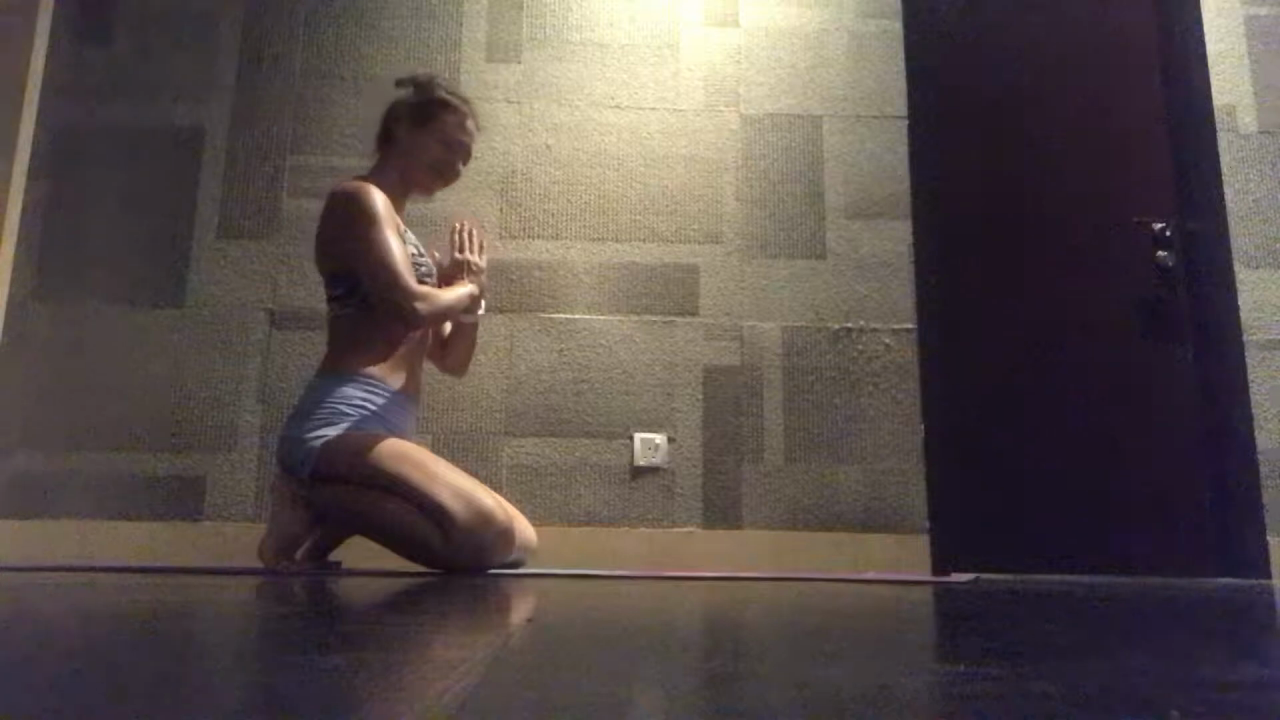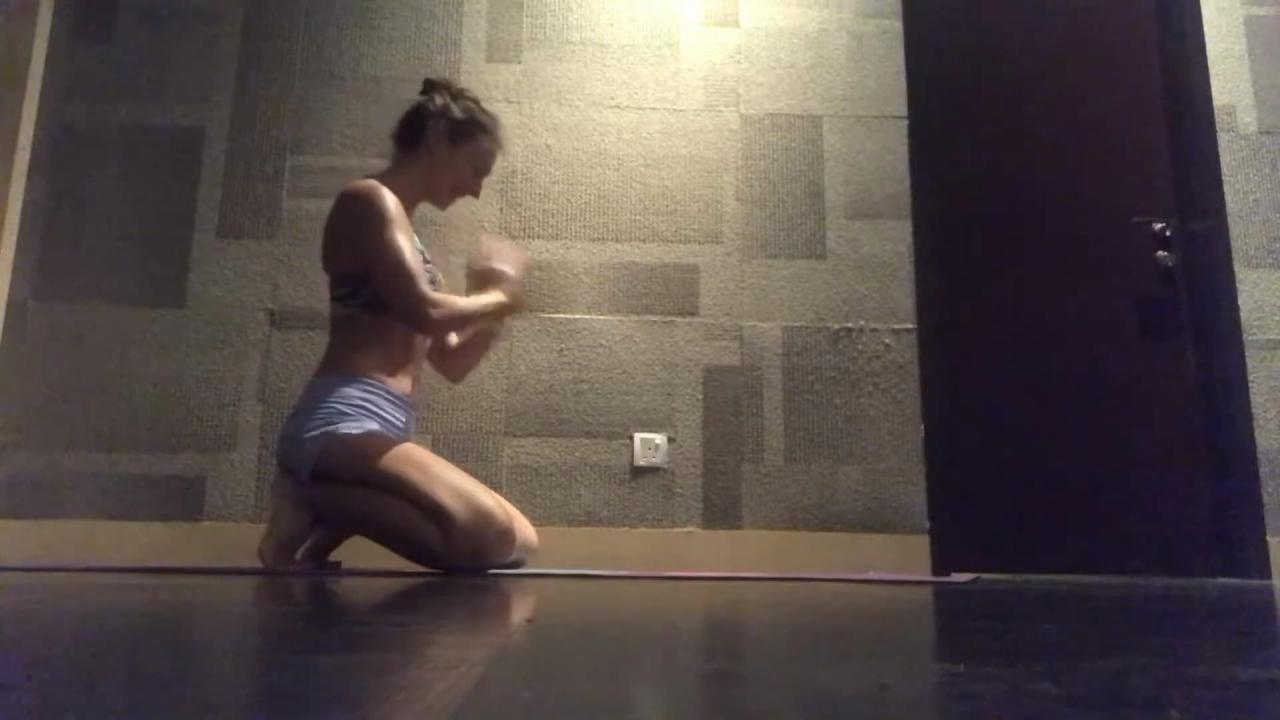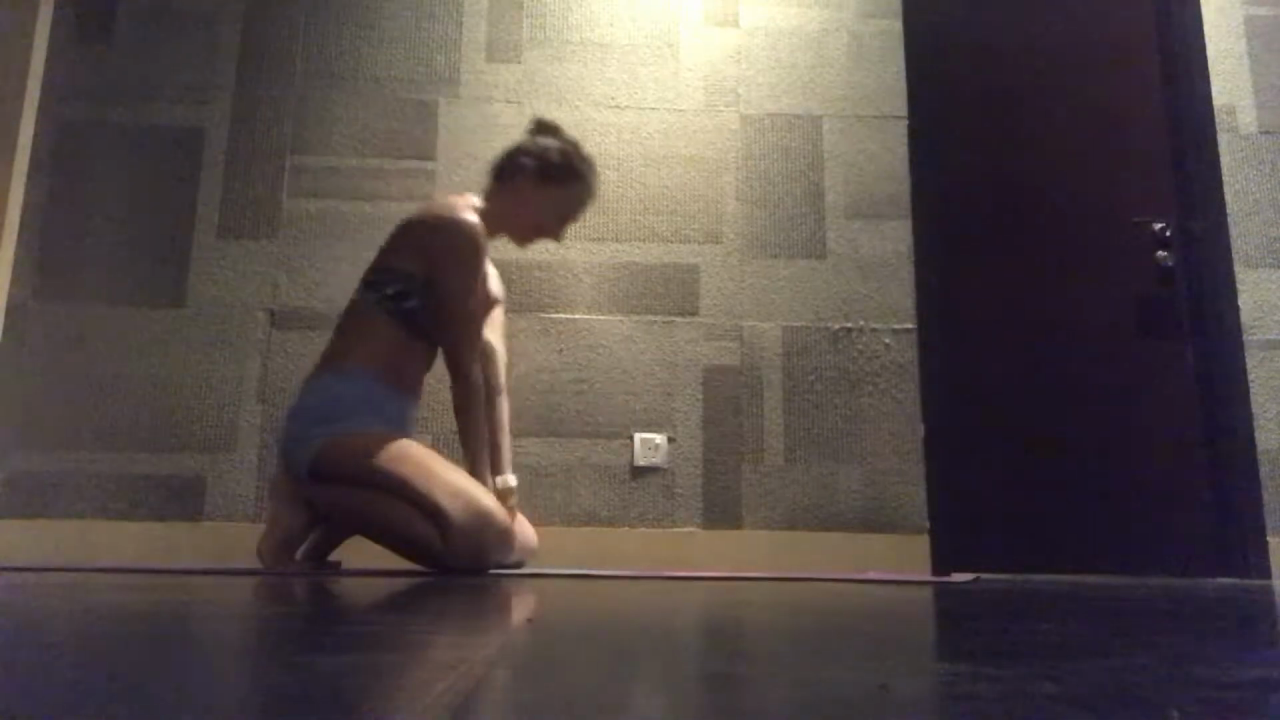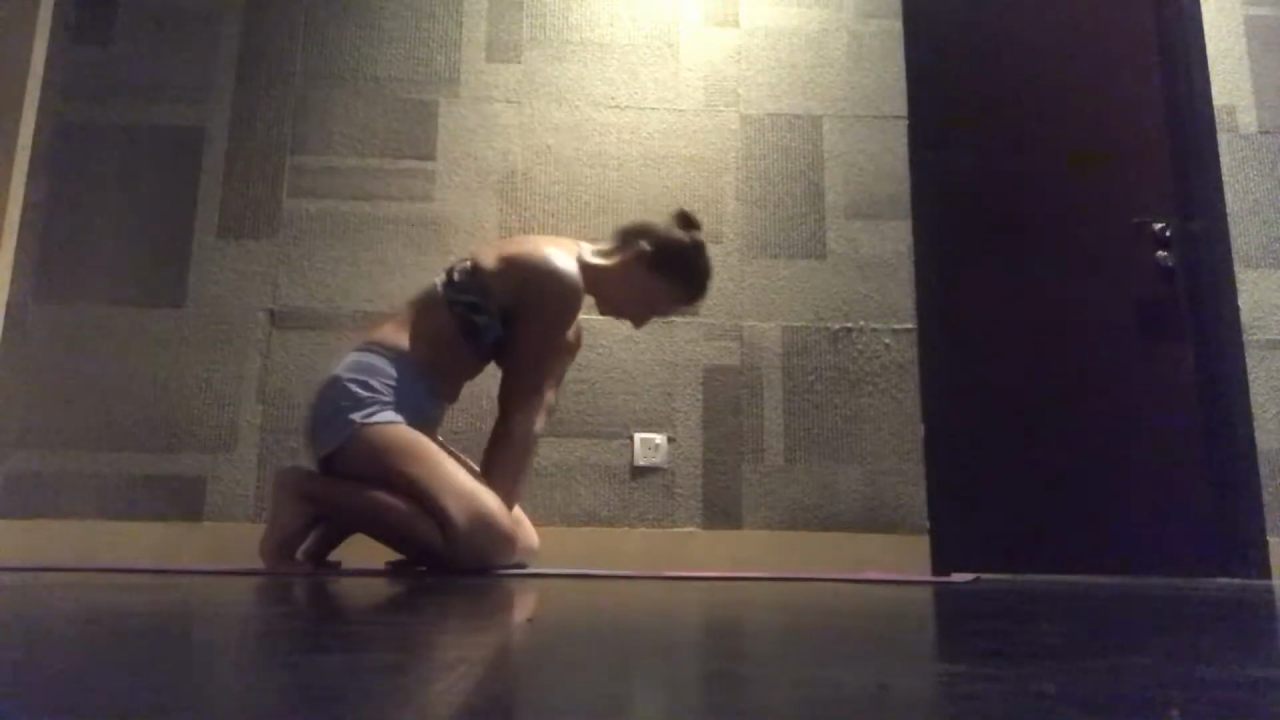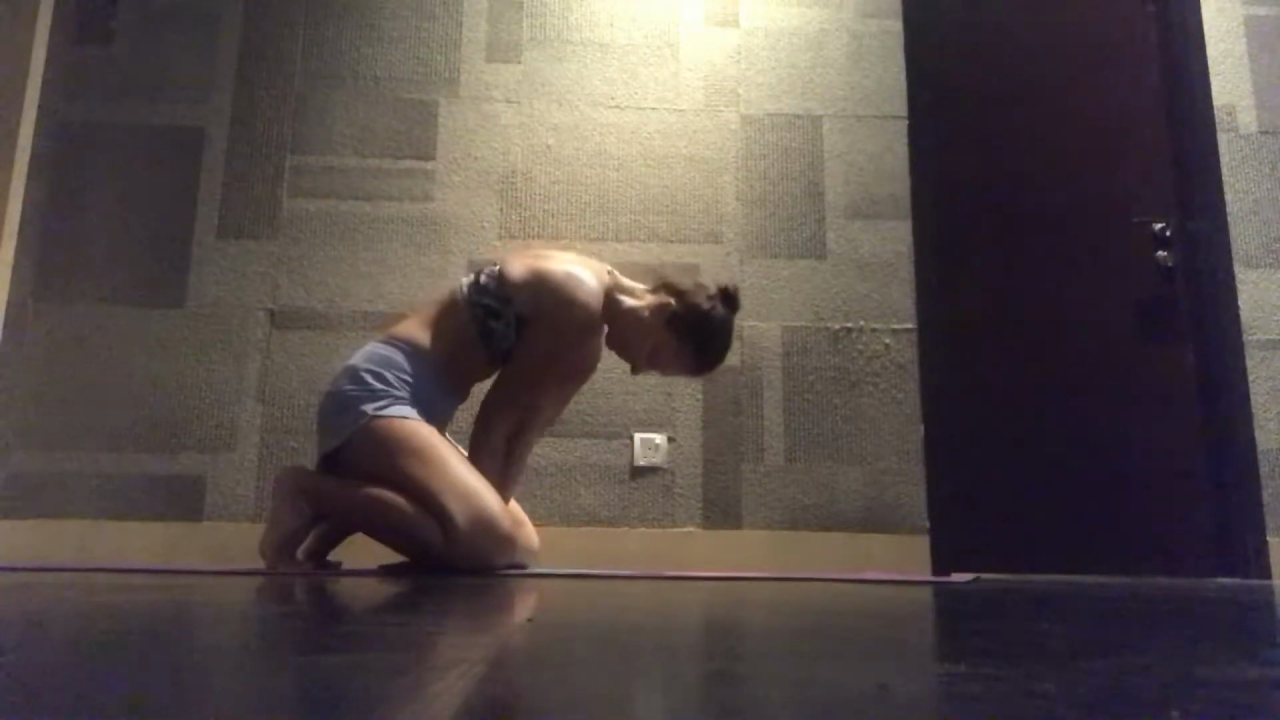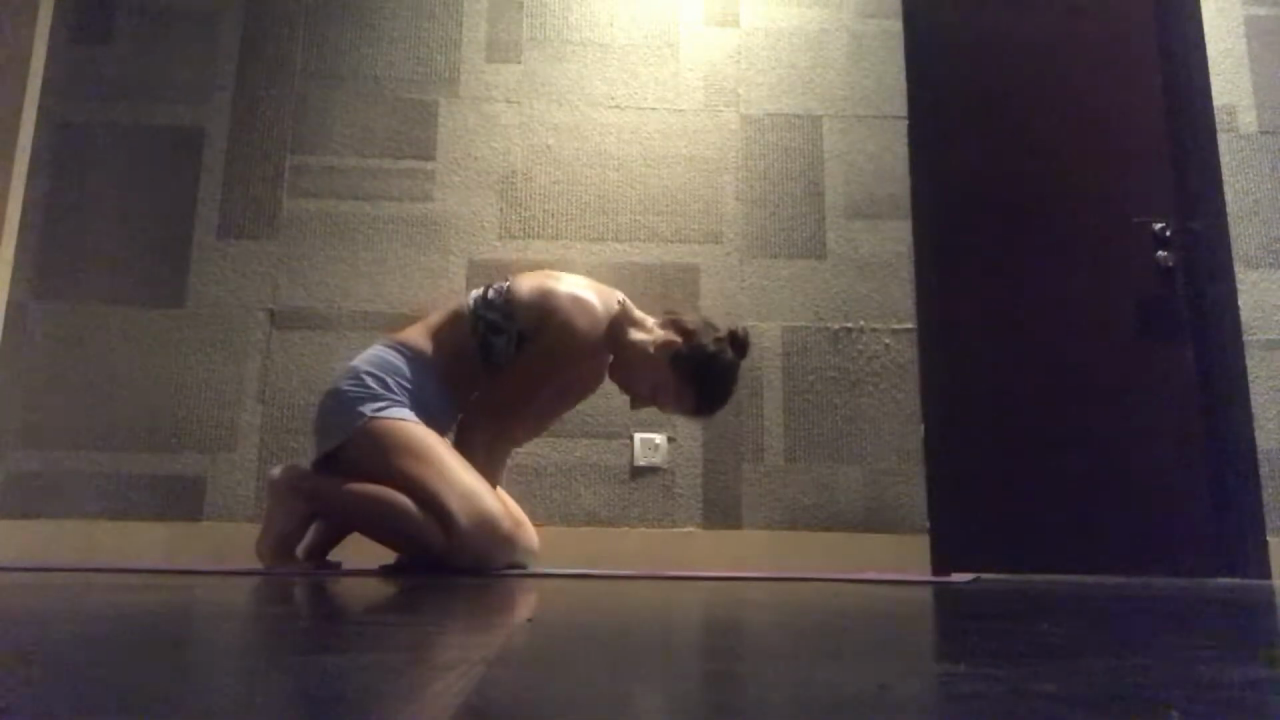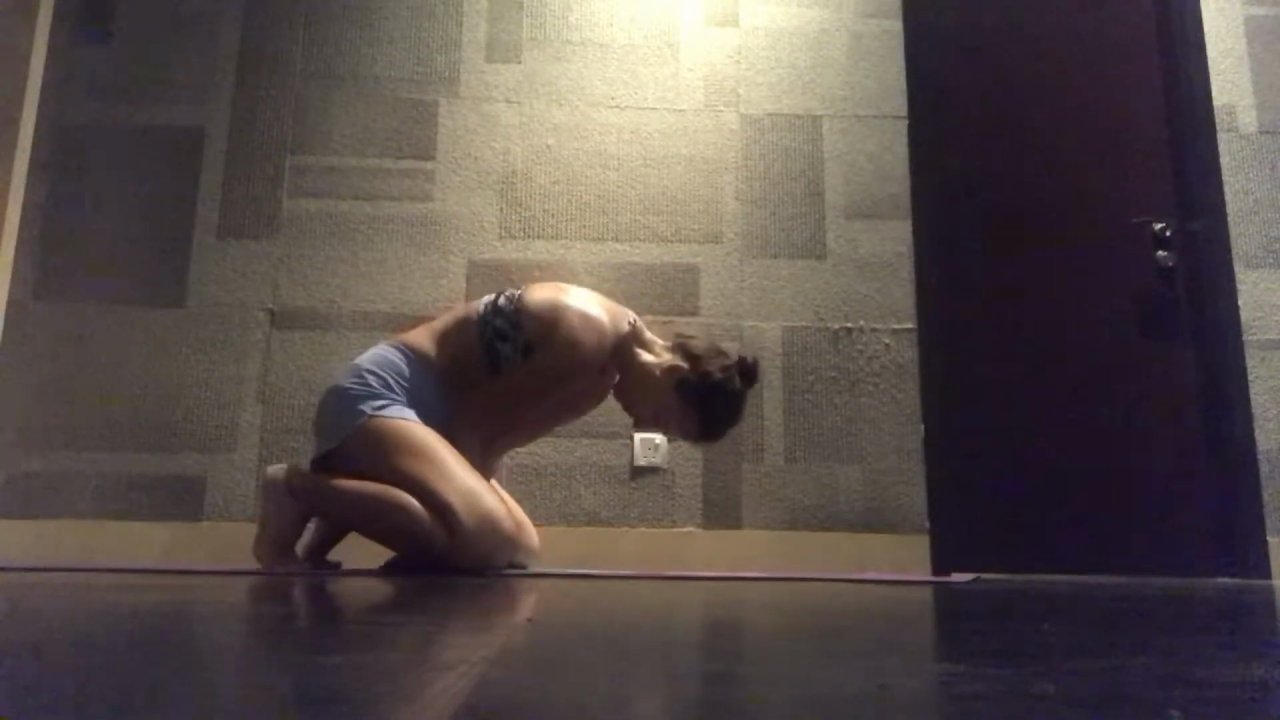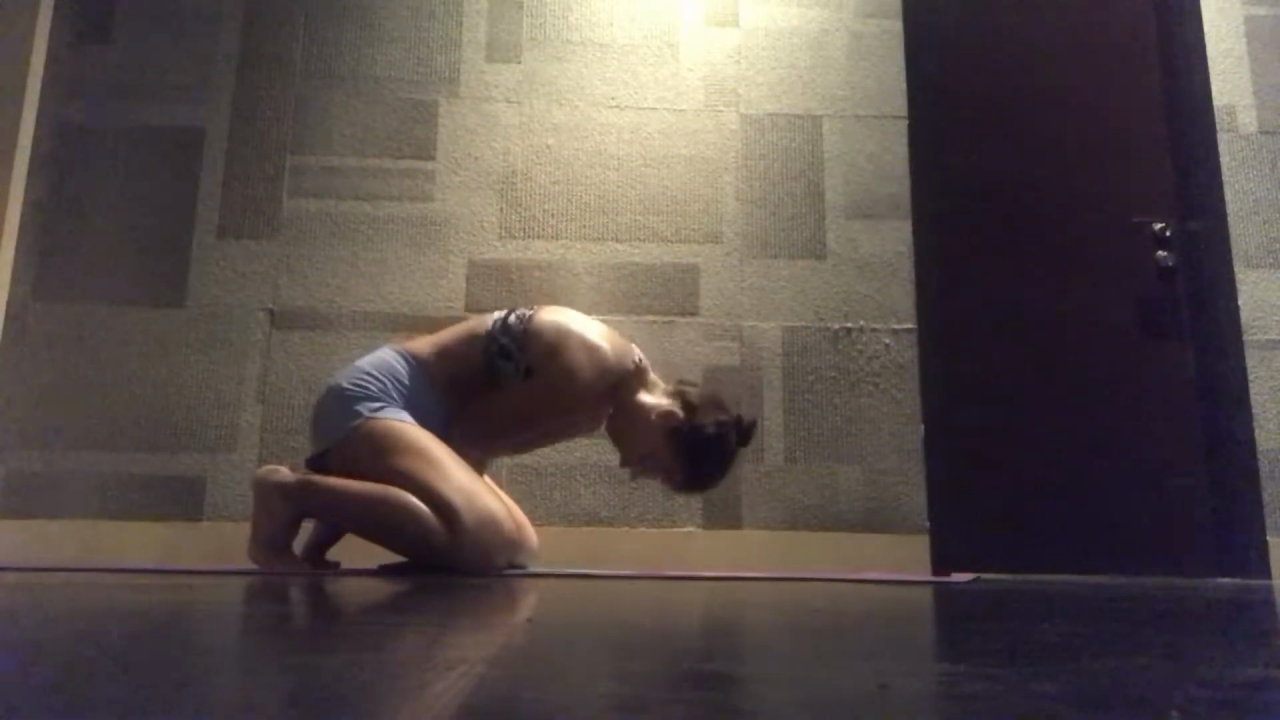
dt=0.5s
person 1, frame 1
left shoulder: (403, 235)
right shoulder: (361, 200)
left elbow: (452, 360)
right elbow: (410, 306)
left wrist: (469, 294)
right wrist: (466, 289)
left hip: (383, 433)
right hip: (342, 426)
left knee: (518, 540)
right knee: (489, 535)
left ankle: (329, 516)
right ankle: (314, 501)
person 1, frame 2
left shoulder: (401, 228)
right shoulder: (370, 200)
left elbow: (451, 364)
right elbow: (425, 312)
left wrist: (493, 311)
right wrist: (497, 297)
left hip: (381, 432)
right hip: (342, 426)
left knee: (519, 541)
right knee: (490, 537)
left ankle: (329, 517)
right ankle: (314, 501)
person 1, frame 3
left shoulder: (490, 282)
right shoulder: (457, 227)
left elbow: (492, 382)
right elbow: (466, 370)
left wrist: (501, 483)
right wrist: (482, 488)
left hip: (377, 427)
right hip: (337, 417)
left knee: (517, 541)
right knee: (488, 536)
left ankle: (326, 512)
right ankle: (307, 497)
person 1, frame 4
left shoulder: (568, 334)
right shoulder: (557, 276)
left elbow: (528, 421)
right elbow: (518, 419)
left wrist: (498, 511)
right wrist: (495, 513)
left hip: (405, 413)
right hip: (367, 399)
left knee: (520, 541)
right knee: (489, 540)
left ankle: (334, 519)
right ankle: (310, 493)
person 1, frame 5
left shoulder: (588, 349)
right shoulder: (579, 298)
left elbow: (521, 431)
right elbow: (497, 418)
left wrist: (486, 505)
right wrist: (481, 509)
left hip: (412, 404)
right hip: (378, 391)
left knee: (519, 544)
right knee: (490, 542)
left ankle: (340, 511)
right ankle: (310, 492)
person 1, frame 6
left shoulder: (594, 363)
right shoulder: (583, 320)
left elbow: (498, 436)
right elbow: (481, 425)
left wrist: (473, 501)
right wrist: (469, 506)
left hip: (412, 409)
right hip: (376, 395)
left knee: (519, 546)
right knee: (488, 542)
left ankle: (335, 515)
right ankle: (305, 491)
person 1, frame 7
left shoulder: (601, 374)
right shoulder: (589, 335)
left elbow: (490, 438)
right elbow: (473, 424)
left hip: (413, 410)
right hip: (375, 396)
left knee: (519, 546)
right knee: (487, 540)
left ankle: (330, 505)
right ankle: (298, 490)
person 1, frame 8
left shoulder: (602, 398)
right shoulder: (592, 368)
left elbow: (478, 438)
right elbow: (470, 433)
left hip: (412, 413)
right hip: (371, 398)
left knee: (518, 546)
right knee: (483, 539)
left ankle: (328, 501)
right ankle: (291, 492)
